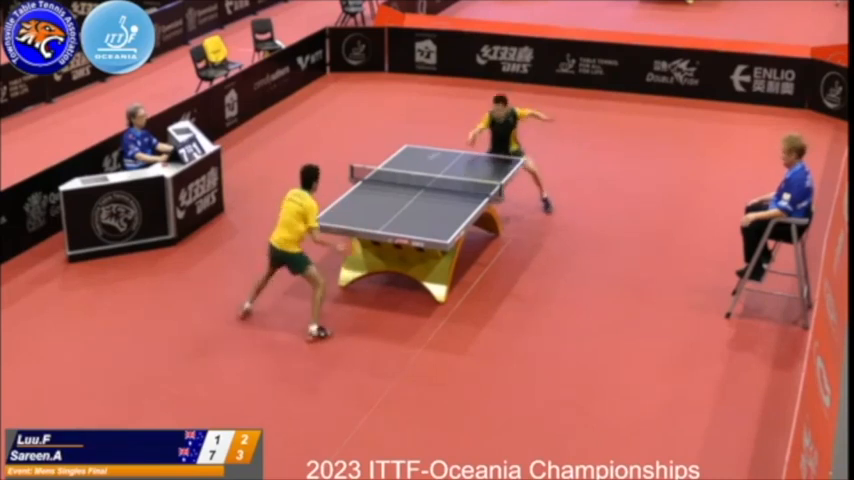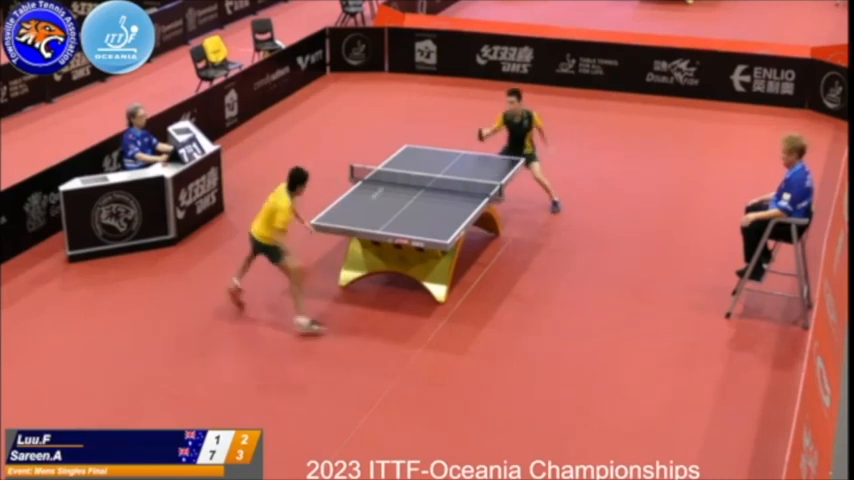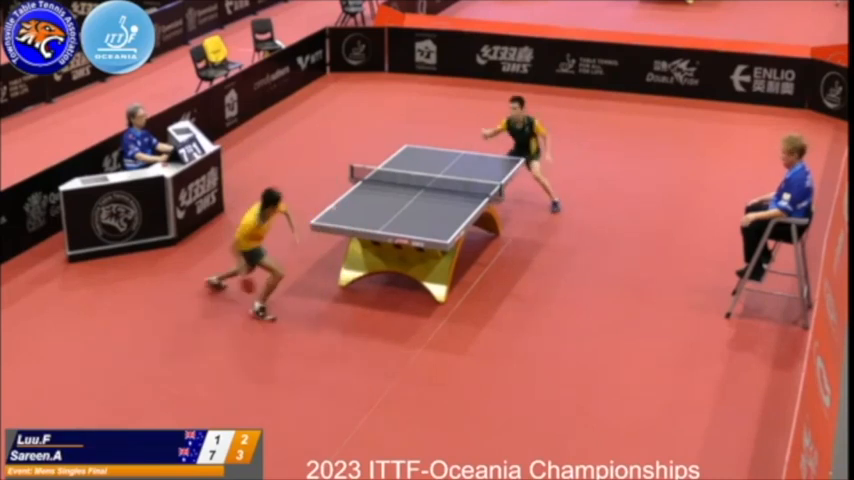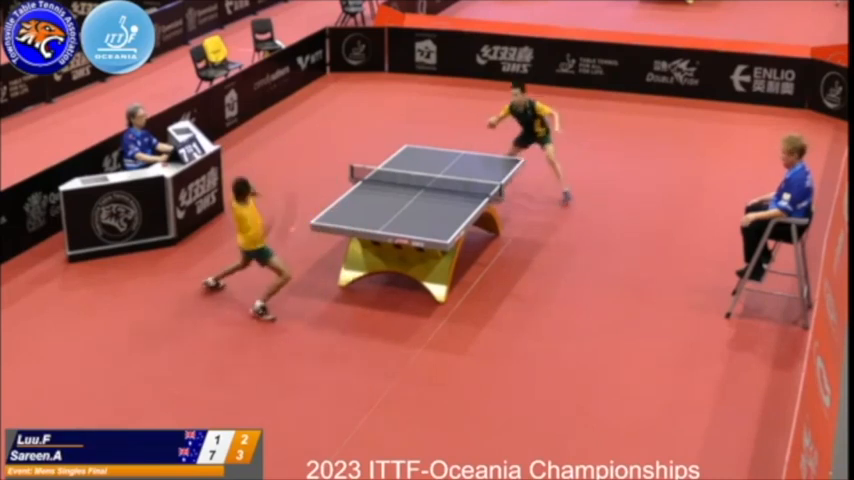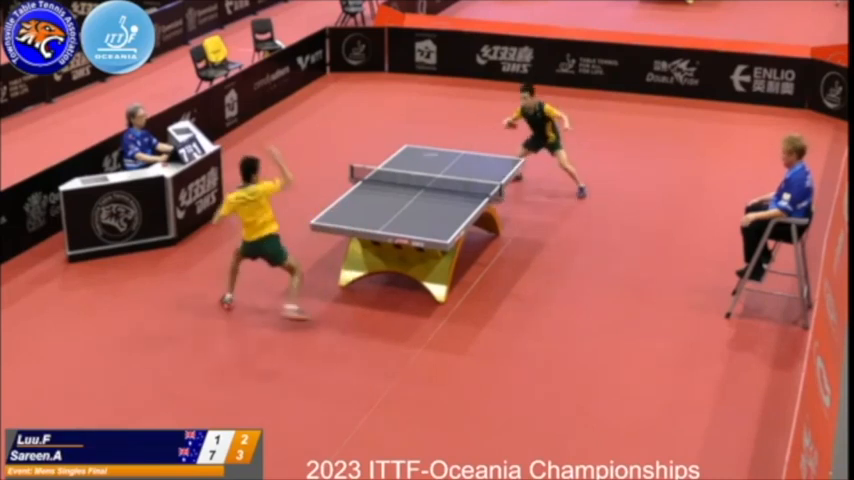
dt=0.2s
person 1, frame 1
left shoulder: (291, 194)
right shoulder: (311, 204)
right elbow: (315, 238)
right wrist: (335, 246)
left hip: (274, 245)
right hip: (291, 252)
left knee: (269, 272)
right knee: (319, 284)
left ankle: (248, 306)
right ankle: (314, 328)
person 1, frame 2
left shoulder: (282, 188)
right shoulder: (283, 205)
right elbow: (276, 237)
left wrist: (303, 221)
right wrist: (291, 258)
left hip: (256, 234)
right hip: (267, 241)
left knee: (251, 255)
right knee: (296, 276)
left ankle: (237, 285)
right ankle: (302, 321)
person 1, frame 3
left shoulder: (272, 207)
right shoulder: (250, 223)
left elbow: (285, 211)
right elbow: (234, 247)
left wrist: (293, 231)
right wrist: (241, 270)
left hip: (253, 244)
right hip: (246, 247)
left knee: (249, 268)
right knee: (278, 274)
left ankle: (216, 281)
right ankle: (259, 307)
person 1, frame 4
left shoulder: (238, 201)
right shoulder: (242, 213)
left hip: (246, 242)
right hip: (253, 247)
left knee: (244, 263)
right knee: (285, 275)
left ankle: (213, 281)
right ankle: (260, 306)
person 1, frame 5
left shoulder: (232, 199)
right shoulder: (263, 189)
left elbow: (215, 221)
right elbow: (288, 181)
right wrist: (278, 160)
left hip: (250, 242)
right hip: (269, 240)
left knee: (236, 256)
right knee: (297, 272)
left ankle: (228, 297)
right ankle: (291, 307)
person 2, frame 1
left shoulder: (797, 178)
right shoulder: (798, 170)
left elbow: (784, 211)
right elbow: (782, 194)
left wrist: (755, 216)
right wrist: (760, 199)
right hip: (791, 214)
left knee: (750, 226)
right knee: (751, 209)
left ankle: (756, 268)
right ankle: (763, 256)
person 2, frame 2
left shoulder: (797, 178)
right shoulder: (798, 170)
left elbow: (784, 211)
right elbow: (781, 194)
left wrist: (755, 216)
right wrist: (760, 199)
right hip: (791, 214)
left knee: (749, 226)
right knee: (751, 209)
left ankle: (757, 268)
right ankle: (764, 257)
person 2, frame 3
left shoulder: (797, 178)
right shoulder: (798, 170)
left elbow: (784, 211)
right elbow: (782, 194)
left wrist: (755, 216)
right wrist: (760, 199)
right hip: (791, 214)
left knee: (750, 226)
right knee: (751, 209)
left ankle: (757, 268)
right ankle: (764, 257)
person 2, frame 4
left shoulder: (797, 178)
right shoulder: (798, 170)
left elbow: (784, 211)
right elbow: (781, 194)
left wrist: (755, 216)
right wrist: (760, 199)
right hip: (790, 214)
left knee: (749, 226)
right knee: (751, 209)
left ankle: (756, 268)
right ankle: (764, 257)
person 2, frame 5
left shoulder: (797, 178)
right shoulder: (798, 170)
left elbow: (784, 211)
right elbow: (781, 194)
left wrist: (755, 216)
right wrist: (760, 199)
right hip: (791, 214)
left knee: (750, 226)
right knee: (751, 209)
left ankle: (756, 267)
right ankle: (764, 256)
person 3, frame 1
left shoulder: (514, 112)
right shoulder: (489, 116)
left elbow: (531, 113)
right elbow: (477, 131)
left wrist: (544, 118)
right wrist: (472, 137)
left hip: (513, 149)
right hip: (496, 151)
left knee: (532, 170)
left ankle: (544, 197)
person 3, frame 2
left shoulder: (531, 116)
right shoulder: (505, 116)
left elbow: (540, 129)
right elbow: (494, 129)
right wrist: (485, 133)
left hip: (527, 151)
right hip: (510, 149)
left knee: (538, 176)
left ankle: (554, 200)
person 3, frame 3
left shoulder: (533, 123)
right shoulder: (508, 122)
left elbow: (545, 136)
right elbow: (496, 131)
left wrist: (547, 153)
right wrist: (487, 133)
left hip: (531, 152)
right hip: (517, 151)
left knee: (537, 175)
left ankle: (555, 200)
person 3, frame 4
left shoulder: (535, 105)
right shoulder: (511, 107)
left elbow: (554, 113)
right elbow: (499, 117)
left wrist: (556, 127)
right wrist: (493, 121)
left hip: (542, 133)
right hip: (527, 133)
left knee: (551, 158)
right knee: (509, 155)
left ankle: (565, 190)
person 3, frame 5
left shoulder: (544, 108)
right shoulder: (523, 109)
left elbow: (562, 117)
right elbow: (511, 119)
left wrist: (566, 124)
right wrist: (508, 122)
left hip: (552, 138)
right hip: (537, 137)
left knee: (563, 164)
right knee: (519, 157)
left ankle: (581, 186)
